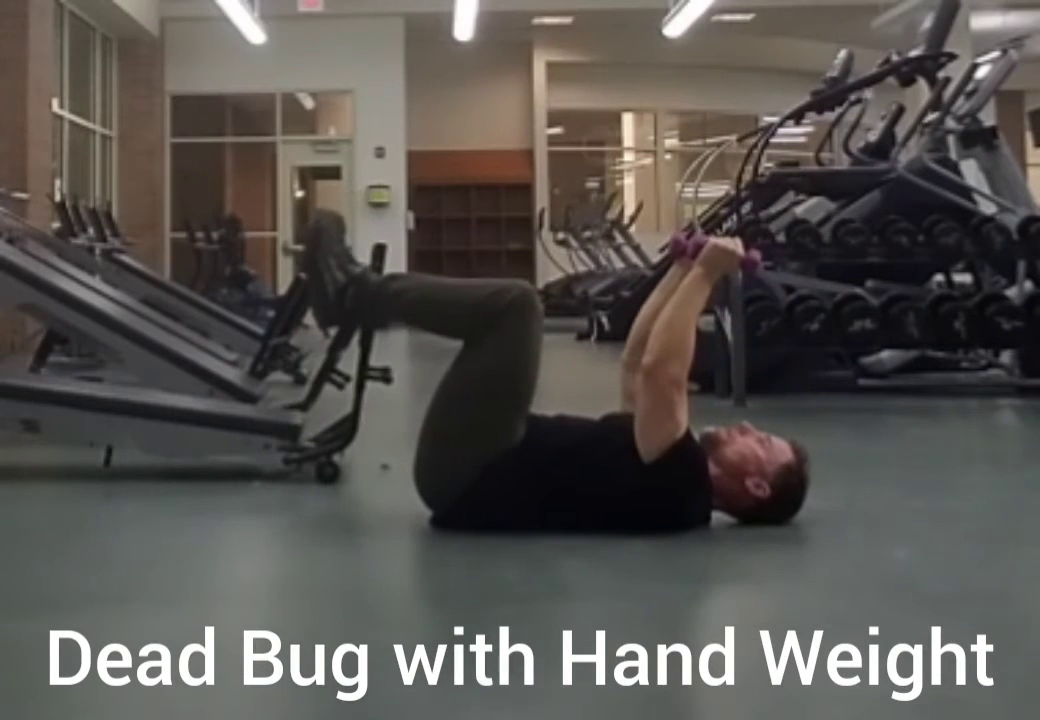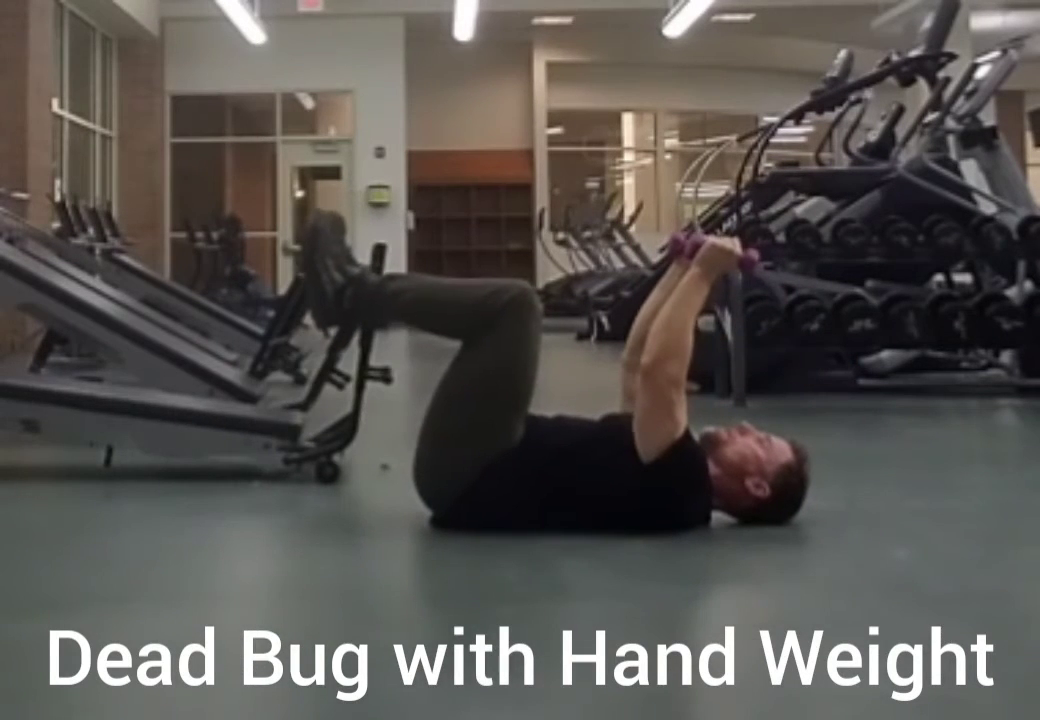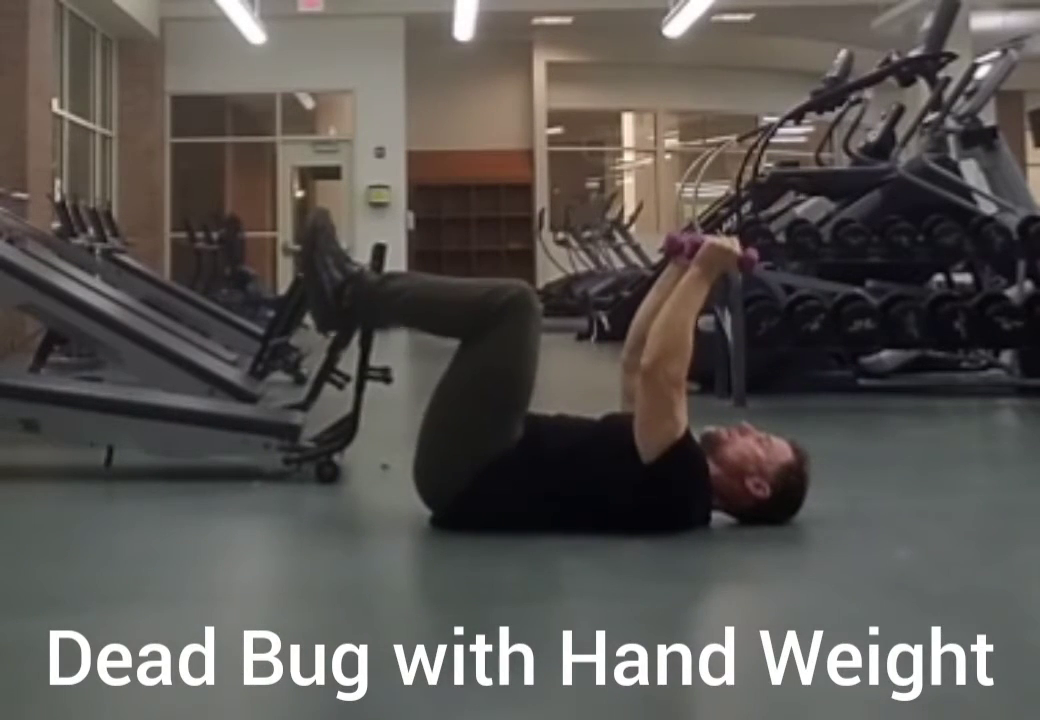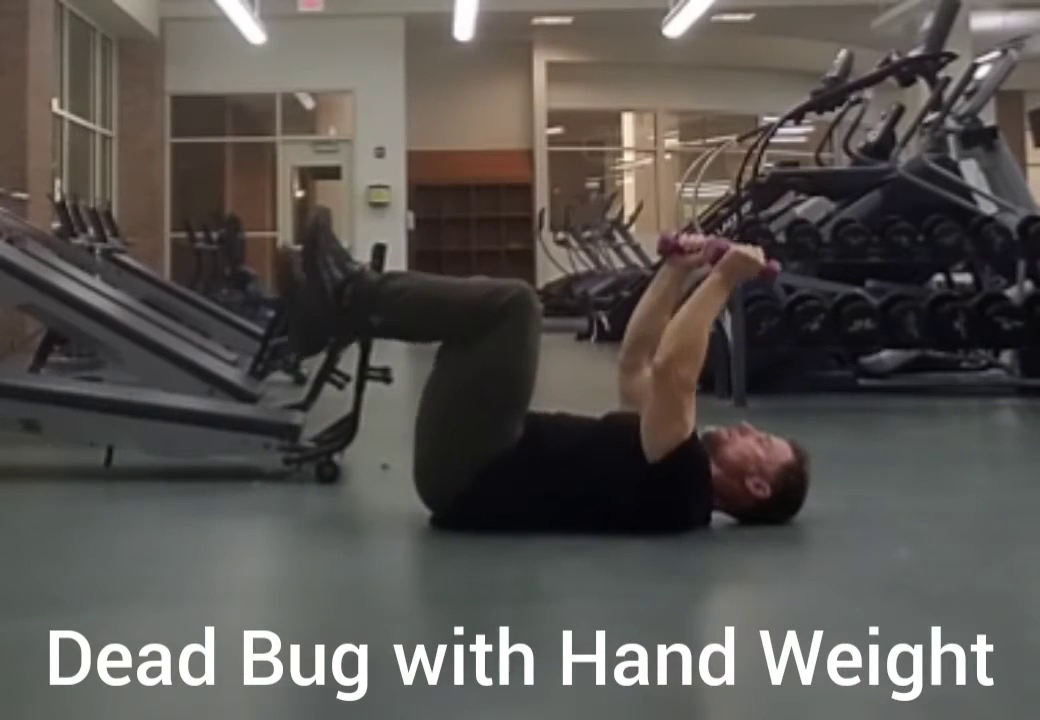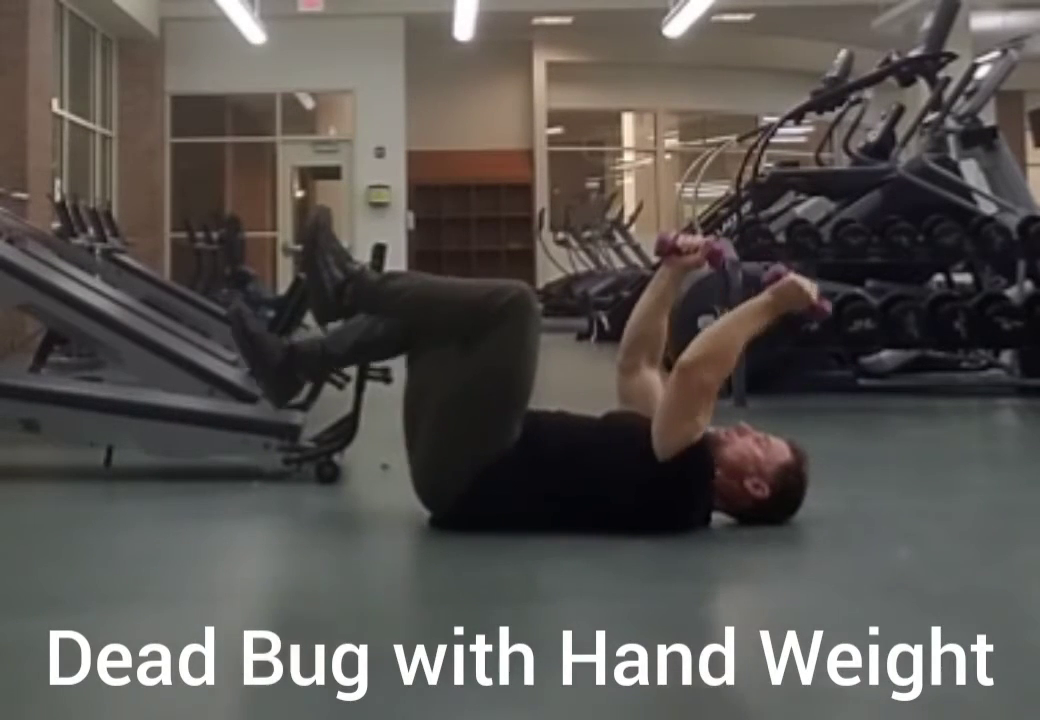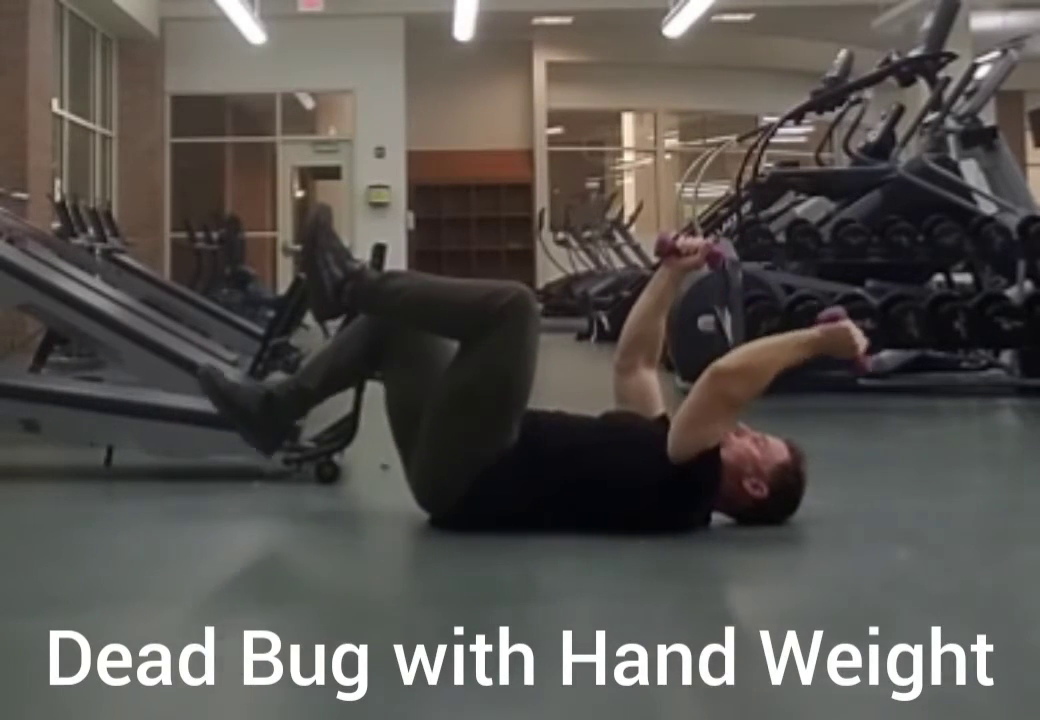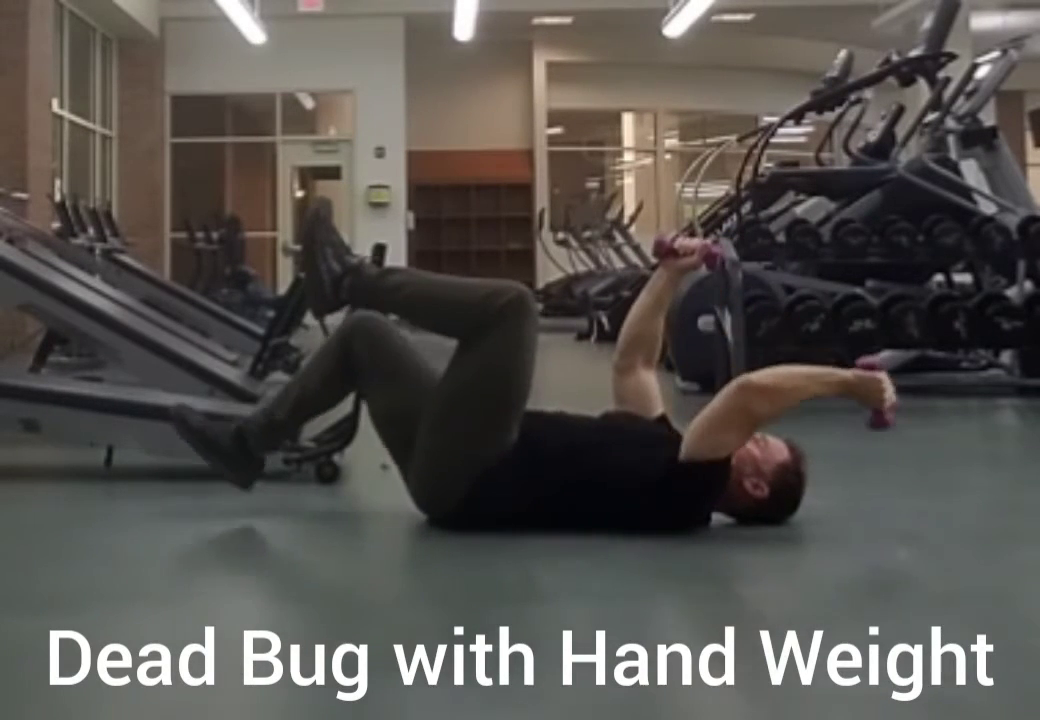
dt=0.2s
person 1, frame 1
left shoulder: (680, 485)
right shoulder: (674, 460)
left elbow: (661, 373)
right elbow: (637, 362)
left wrist: (705, 276)
right wrist: (683, 270)
left hip: (468, 479)
right hip: (479, 471)
left knee: (514, 304)
right knee: (507, 310)
left ankle: (355, 293)
right ankle: (357, 295)
person 1, frame 2
left shoulder: (679, 485)
right shoulder: (673, 460)
left elbow: (659, 373)
right elbow: (637, 361)
left wrist: (702, 275)
right wrist: (682, 269)
left hip: (469, 480)
right hip: (479, 470)
left knee: (512, 303)
right knee: (505, 310)
left ankle: (353, 294)
right ankle: (353, 296)
person 1, frame 3
left shoulder: (680, 485)
right shoulder: (672, 457)
left elbow: (658, 373)
right elbow: (636, 361)
left wrist: (702, 274)
right wrist: (679, 269)
left hip: (467, 479)
right hip: (478, 470)
left knee: (511, 303)
right knee: (499, 311)
left ankle: (353, 292)
right ankle: (350, 301)
person 1, frame 4
left shoulder: (682, 487)
right shoulder: (674, 456)
left elbow: (672, 373)
right elbow: (637, 360)
left wrist: (723, 280)
right wrist: (676, 270)
left hip: (468, 481)
right hip: (475, 472)
left knee: (511, 303)
right knee: (483, 307)
left ankle: (353, 293)
right ankle: (343, 310)
person 1, frame 5
left shoulder: (681, 488)
right shoulder: (667, 456)
left elbow: (695, 374)
right elbow: (637, 361)
left wrist: (769, 303)
right wrist: (672, 271)
left hip: (468, 480)
right hip: (470, 470)
left knee: (513, 303)
right knee: (430, 314)
left ankle: (351, 289)
right ankle: (292, 365)
person 1, frame 6
left shoulder: (685, 487)
right shoulder: (665, 450)
left elbow: (724, 382)
right elbow: (633, 360)
left wrist: (816, 340)
right wrist: (672, 273)
left hip: (466, 481)
right hip: (465, 471)
left knee: (511, 305)
right knee: (393, 321)
left ankle: (352, 285)
right ankle: (277, 410)
person 1, frame 7
left shoulder: (687, 489)
right shoulder: (666, 448)
left elbow: (747, 393)
right elbow: (633, 361)
left wrist: (848, 380)
right wrist: (670, 274)
left hip: (466, 483)
right hip: (462, 473)
left knee: (509, 304)
right knee: (364, 333)
left ankle: (352, 280)
right ankle: (251, 443)
